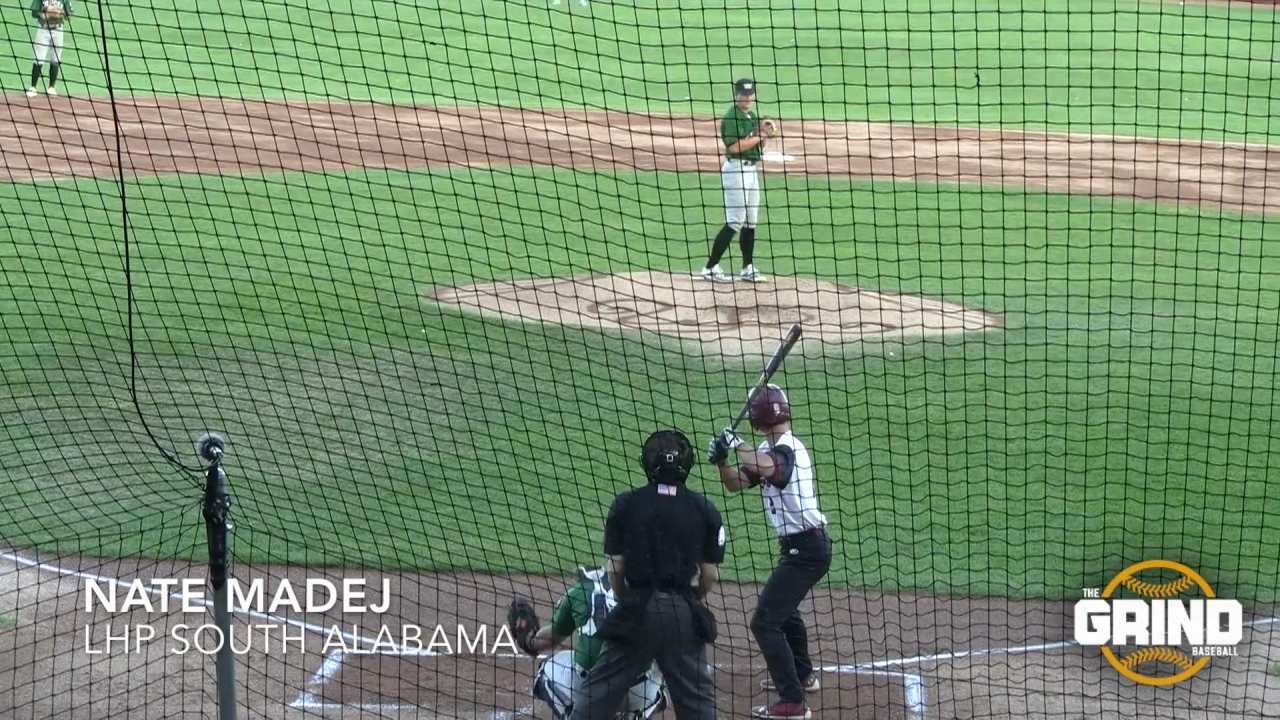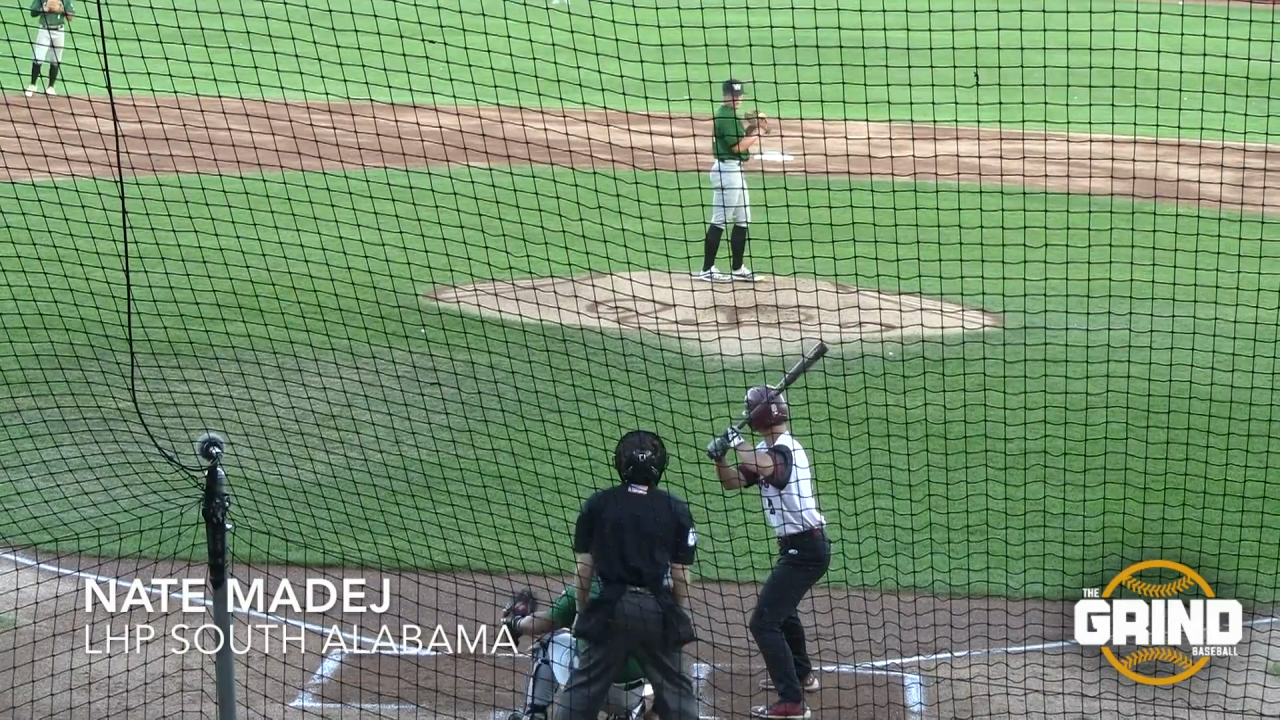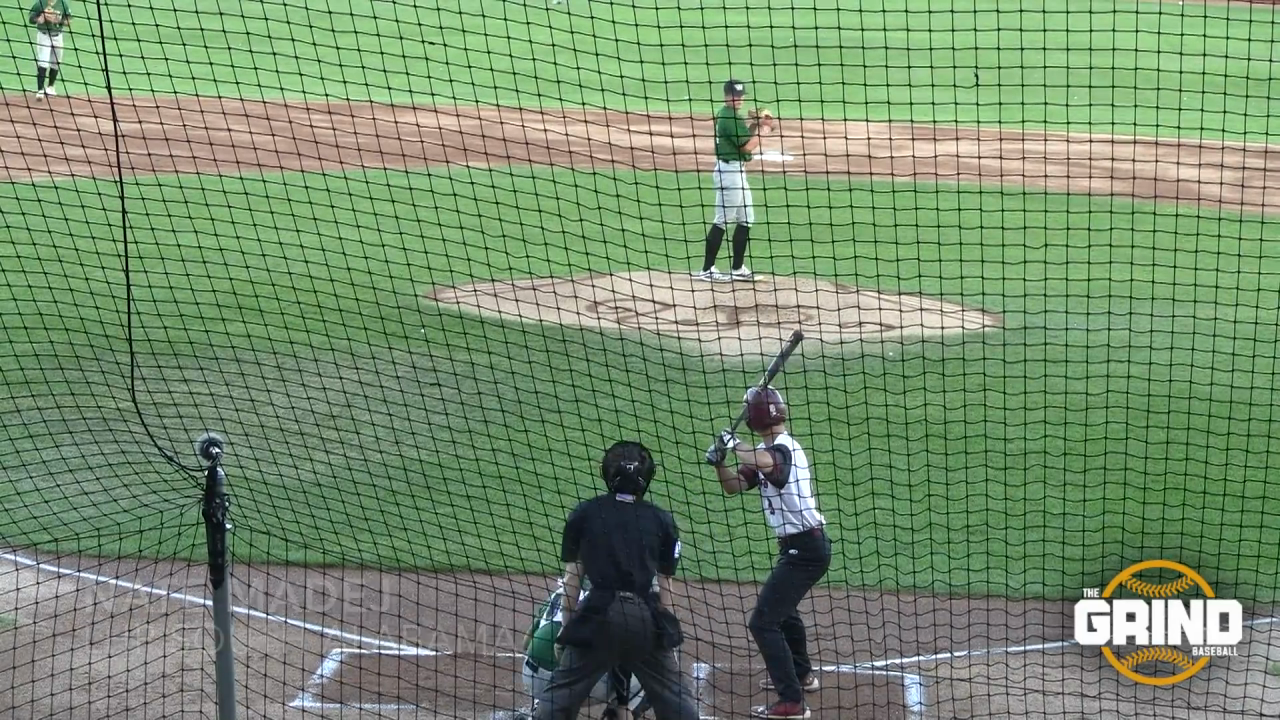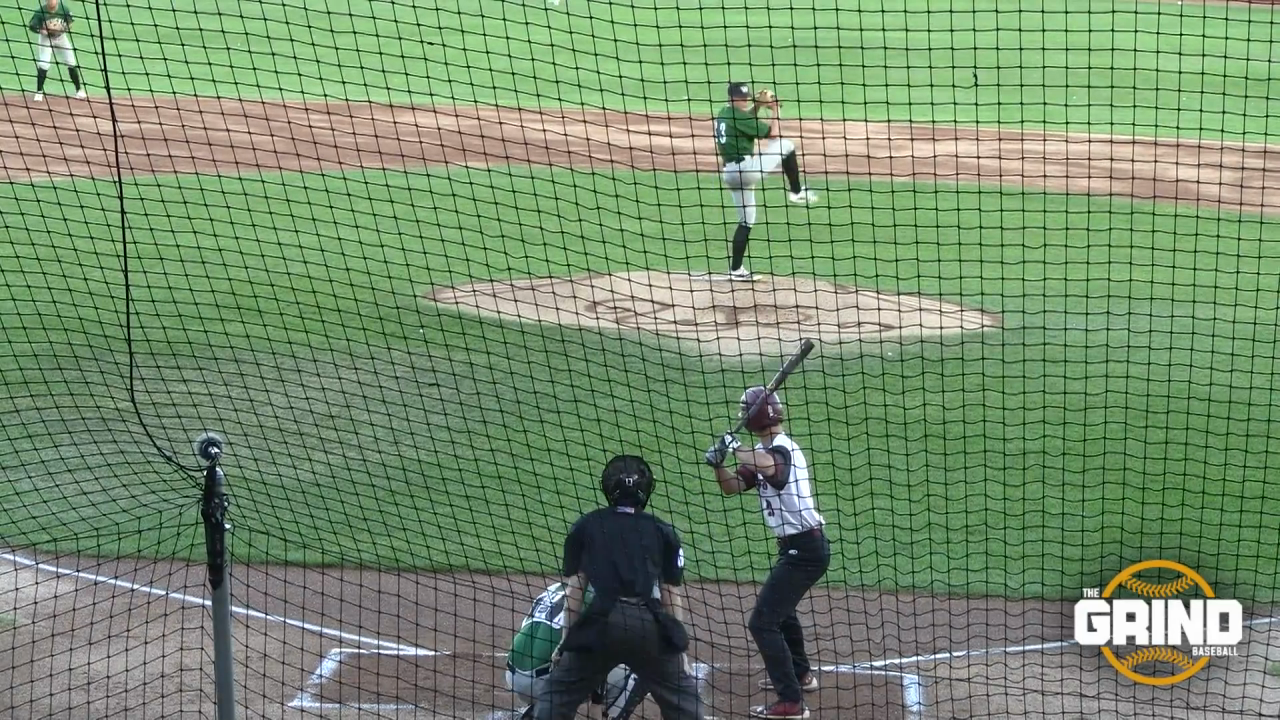
dt=0.5s
person 1, frame 1
left shoulder: (787, 449)
right shoulder: (769, 449)
left elbow: (767, 468)
right elbow: (736, 484)
left wrist: (736, 444)
right wrist: (721, 459)
left hip: (806, 548)
right hip: (802, 546)
left knee: (765, 622)
right knee: (783, 609)
right ankle: (802, 675)
person 1, frame 2
left shoulder: (785, 449)
right shoulder: (767, 449)
left elbow: (766, 468)
right elbow: (732, 482)
left wrist: (738, 443)
right wrist: (719, 457)
left hip: (805, 549)
right hip: (800, 546)
left knee: (763, 622)
right knee: (781, 609)
right ankle: (801, 674)
person 1, frame 3
left shoulder: (784, 448)
right shoulder: (767, 450)
left elbow: (765, 464)
right elbow: (734, 486)
left wrist: (734, 444)
right wrist: (719, 462)
left hip: (805, 549)
right hip: (801, 546)
left knee: (763, 622)
right knee: (782, 609)
right ankle: (801, 674)
person 1, frame 4
left shoulder: (783, 449)
right shoulder: (764, 452)
left elbow: (767, 468)
right elbow: (732, 487)
left wrist: (735, 448)
right wrist: (718, 463)
left hip: (804, 549)
right hip: (799, 546)
left knee: (763, 622)
right knee: (780, 609)
right ankle: (800, 674)
person 2, frame 1
left shoulder: (626, 504)
right shoulder: (704, 509)
left elbow: (614, 567)
right elbow: (710, 573)
left hip: (638, 609)
right hip: (683, 613)
left knee: (598, 689)
right knee: (697, 694)
person 2, frame 2
left shoulder: (598, 504)
right shoulder: (676, 510)
left elbow: (584, 567)
right elbow: (680, 574)
left wrist: (582, 611)
right wrist: (678, 616)
left hip: (611, 607)
right hip: (657, 610)
left knee: (582, 691)
right knee: (675, 694)
person 2, frame 3
left shoulder: (584, 513)
right shoulder: (662, 520)
left elbow: (573, 576)
right elbow: (664, 584)
left wrist: (566, 625)
right wrist: (665, 628)
left hip: (599, 614)
right hip: (645, 615)
left knee: (561, 693)
right knee: (675, 696)
person 2, frame 4
left shoulder: (585, 526)
right shoulder: (662, 531)
left elbow: (574, 590)
right elbow: (671, 595)
left wrist: (567, 639)
right wrist: (679, 645)
left hip: (602, 622)
right hip: (649, 622)
left knee: (556, 695)
right knee: (682, 696)
person 3, frame 1
left shoulder: (753, 116)
right shoulder: (731, 118)
left elbow: (759, 145)
right elbow: (734, 147)
left wrist: (764, 134)
right wrist: (758, 136)
left hip: (751, 170)
right hip: (736, 170)
left knee: (750, 222)
right knee: (735, 222)
left ankle: (747, 268)
right ankle: (710, 267)
person 3, frame 2
left shoulder: (730, 115)
right shoulder: (725, 116)
left elbow: (740, 139)
right elbow: (738, 146)
left wrist: (751, 128)
right wrist: (758, 132)
left hip: (735, 170)
right hip: (727, 170)
left knee: (742, 221)
right knee: (720, 221)
left ankle: (738, 268)
right ankle: (707, 269)
person 3, frame 3
left shoulder: (729, 115)
right shoulder: (729, 117)
left elbow: (742, 137)
right elbow: (748, 146)
left wrist: (755, 125)
right wrist: (765, 129)
left hip: (736, 171)
right hip: (730, 172)
left knee: (745, 220)
right knee: (721, 222)
left ankle: (738, 268)
right ankle: (707, 269)
person 3, frame 4
left shoulder: (722, 115)
right shoulder: (738, 117)
right elbow: (772, 133)
left wrist: (756, 107)
right wrist: (776, 110)
left hip: (729, 172)
right hip: (745, 168)
left knee: (746, 222)
right knee: (787, 146)
left ankle: (736, 269)
right ankle: (796, 191)
